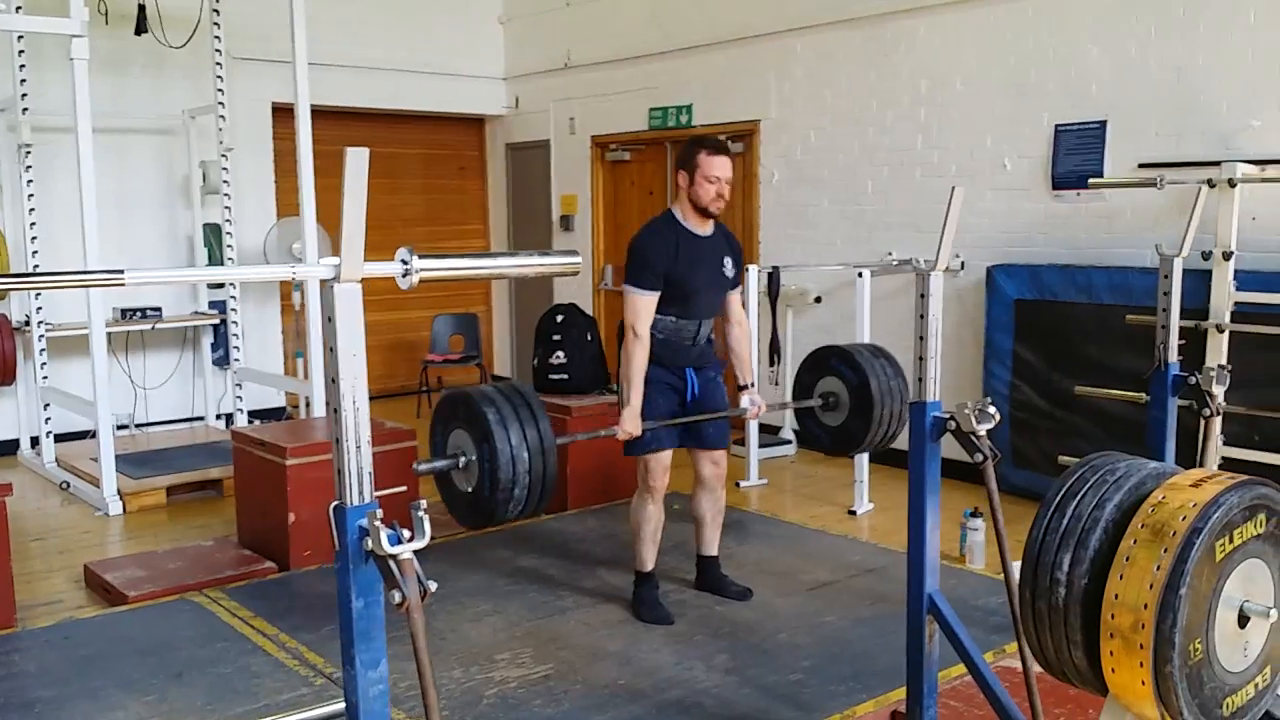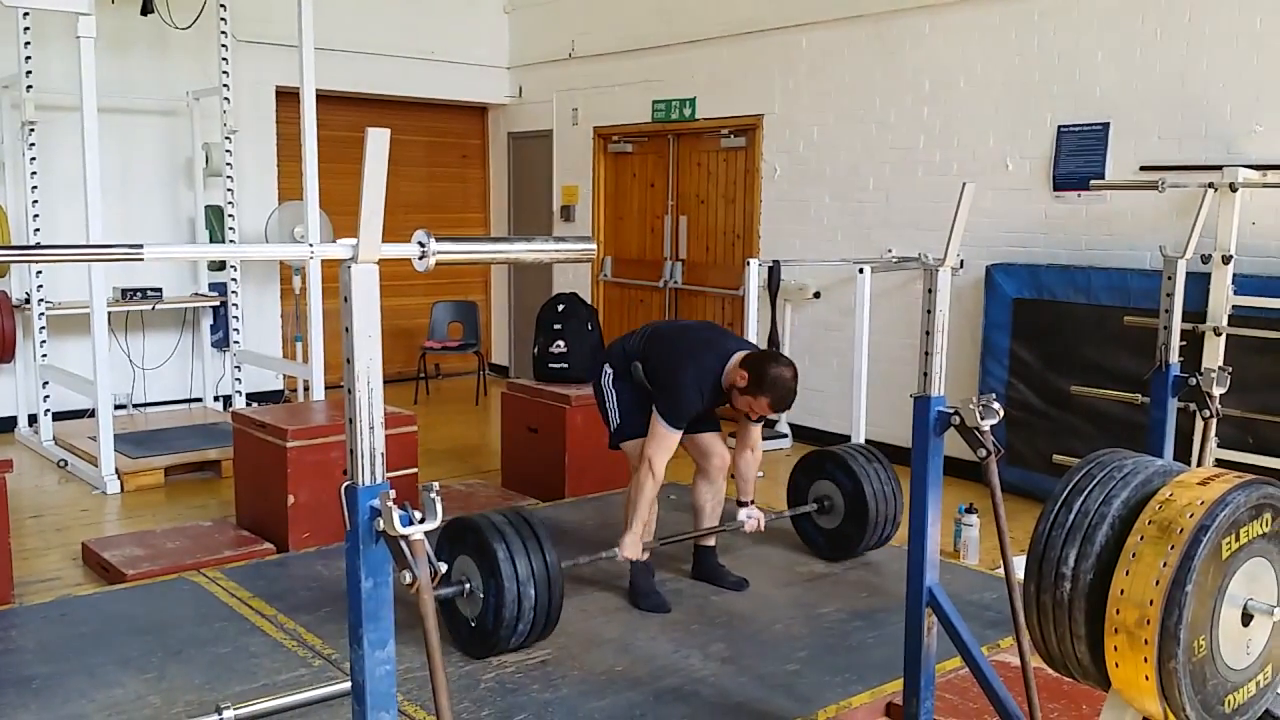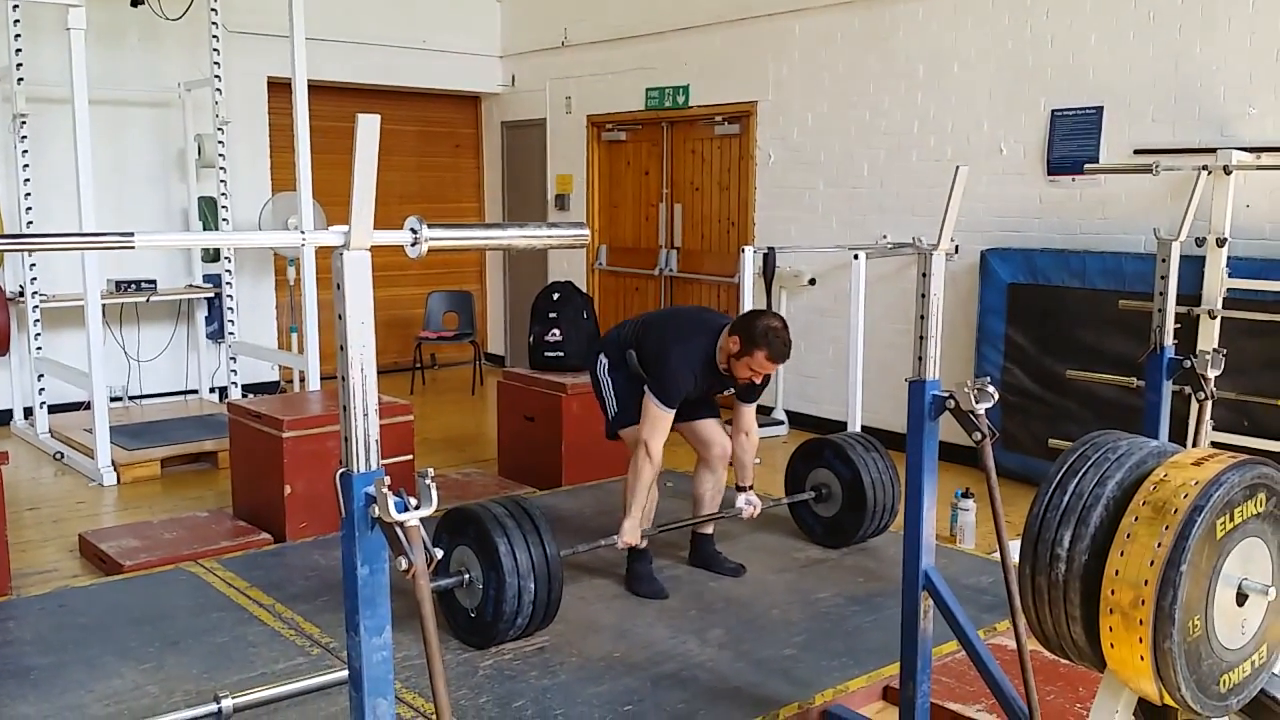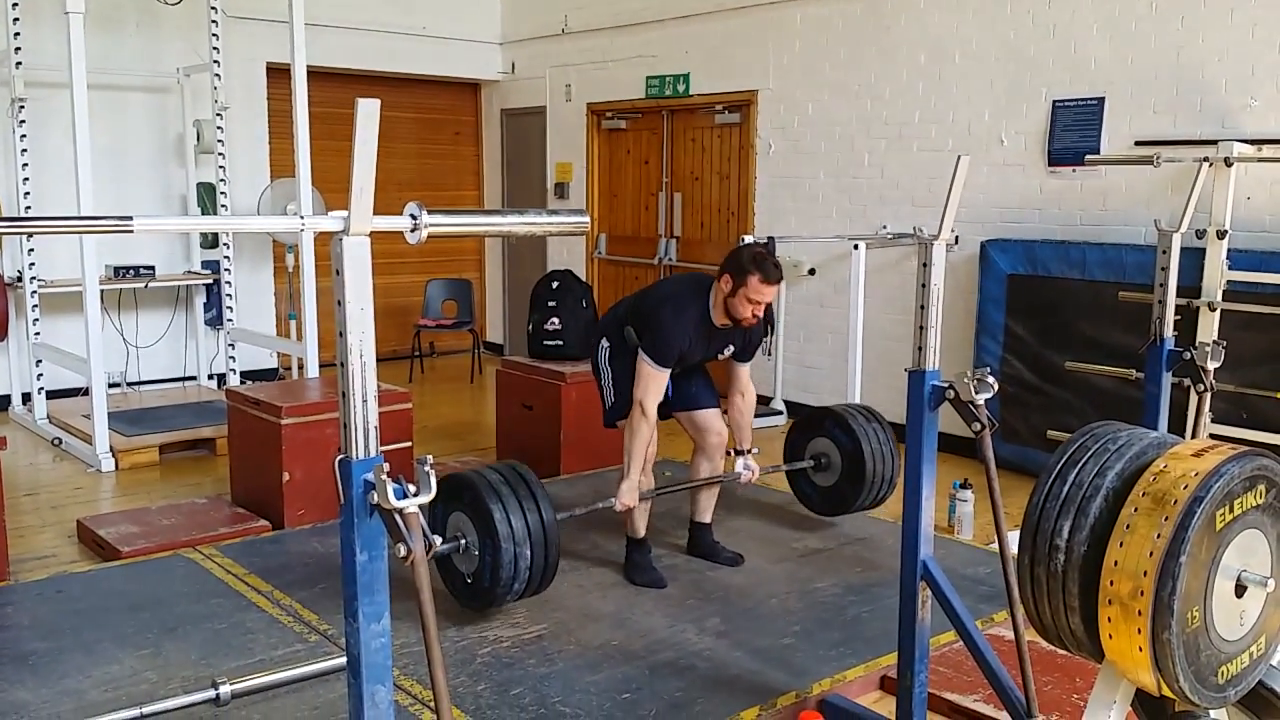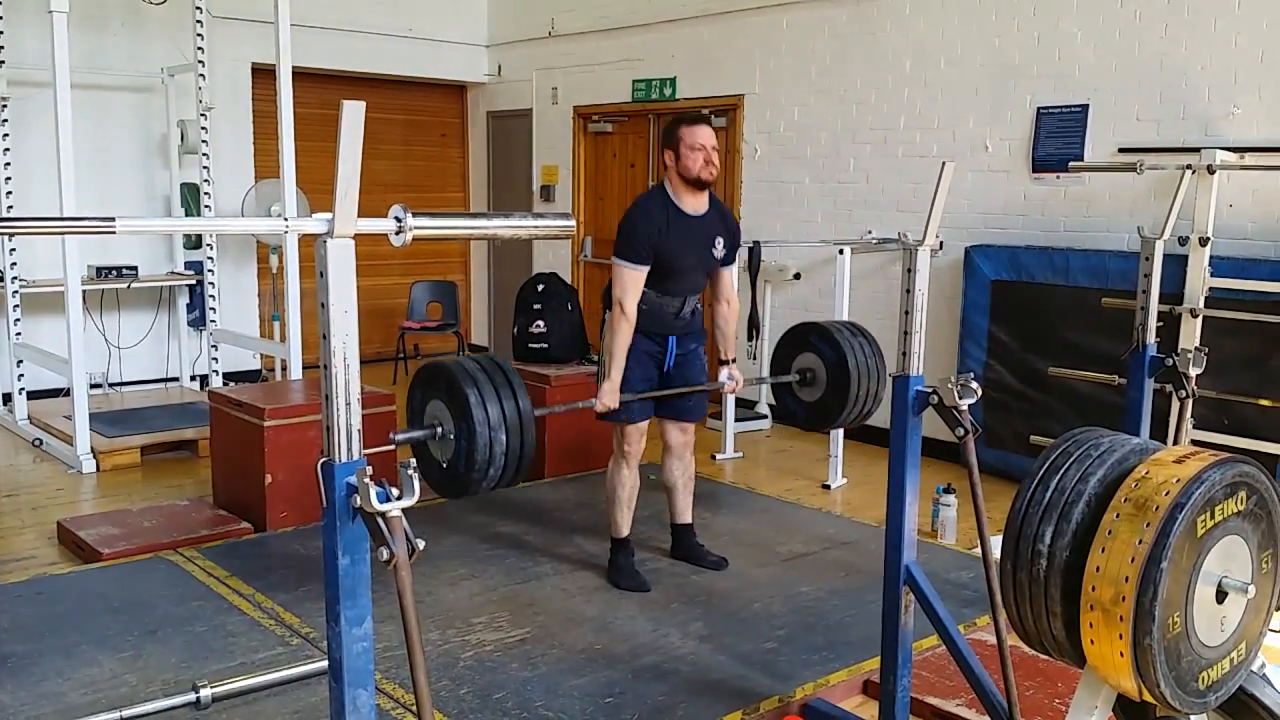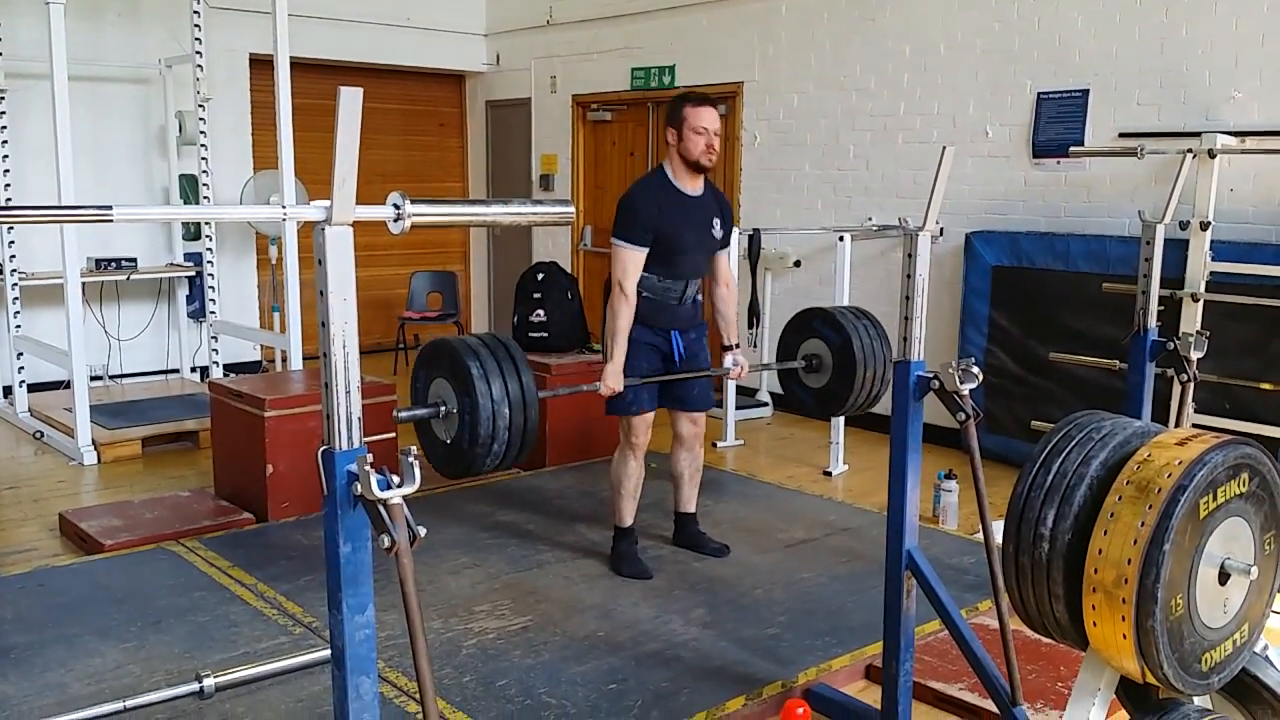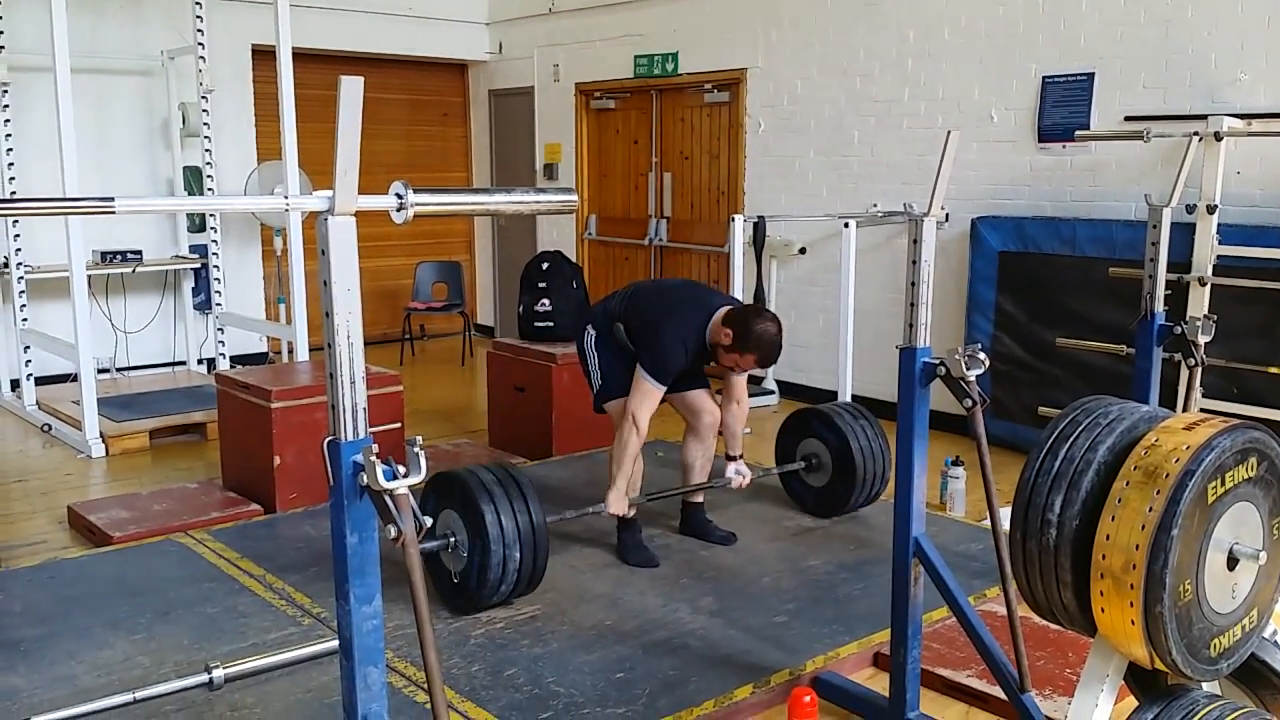
dt=0.7s
person 1, frame 1
left shoulder: (727, 244)
right shoulder: (654, 241)
left elbow: (736, 320)
right elbow: (637, 330)
left wrist: (746, 386)
right wrist: (631, 407)
left hip: (702, 366)
right hip: (652, 369)
left knee: (714, 471)
right knee: (655, 479)
left ankle: (708, 570)
right ankle: (645, 586)
person 1, frame 2
left shoulder: (758, 375)
right shoulder: (692, 381)
left elbow: (749, 446)
right elbow: (654, 461)
left wrist: (746, 504)
right wrist: (634, 534)
left hip: (667, 374)
right hip: (624, 375)
left knee: (717, 460)
right knee: (649, 473)
left ankle: (705, 558)
right ankle: (641, 573)
person 1, frame 3
left shoulder: (755, 363)
right shoulder: (681, 358)
left elbow: (745, 428)
right elbow: (649, 443)
left wrist: (744, 489)
right wrist: (632, 519)
right hip: (622, 366)
left knee: (719, 448)
right knee: (651, 458)
left ankle: (702, 545)
right ankle: (638, 561)
person 1, frame 4
left shoulder: (750, 326)
right shoulder: (675, 317)
left elbow: (742, 390)
right elbow: (645, 405)
left wrist: (744, 453)
right wrist: (629, 480)
left hip: (681, 361)
right hip: (623, 351)
left knee: (715, 437)
right knee: (645, 448)
left ankle: (701, 535)
right ankle: (637, 550)
person 1, frame 5
left shoulder: (724, 222)
right shoulder: (646, 217)
left elbow: (725, 298)
right elbow: (623, 305)
left wrist: (728, 361)
right wrist: (611, 379)
left hip: (686, 336)
right hip: (637, 337)
left knee: (682, 440)
right knee: (630, 444)
left ankle: (684, 538)
right ankle: (620, 553)
person 1, frame 6
left shoulder: (717, 205)
right shoulder: (645, 199)
left elbow: (723, 281)
right elbow: (624, 286)
left wrist: (731, 345)
right wrist: (615, 360)
left hip: (688, 328)
right hip: (639, 330)
left knee: (692, 431)
right knee: (637, 436)
left ankle: (687, 526)
right ankle: (623, 540)
person 1, frame 7
left shoulder: (743, 330)
right shoulder: (675, 337)
left elbow: (736, 400)
right elbow: (638, 416)
left wrist: (735, 459)
right wrist: (617, 490)
left hip: (653, 337)
right hip: (607, 337)
left knee: (708, 417)
right knee: (632, 425)
left ankle: (693, 513)
right ankle: (628, 529)
